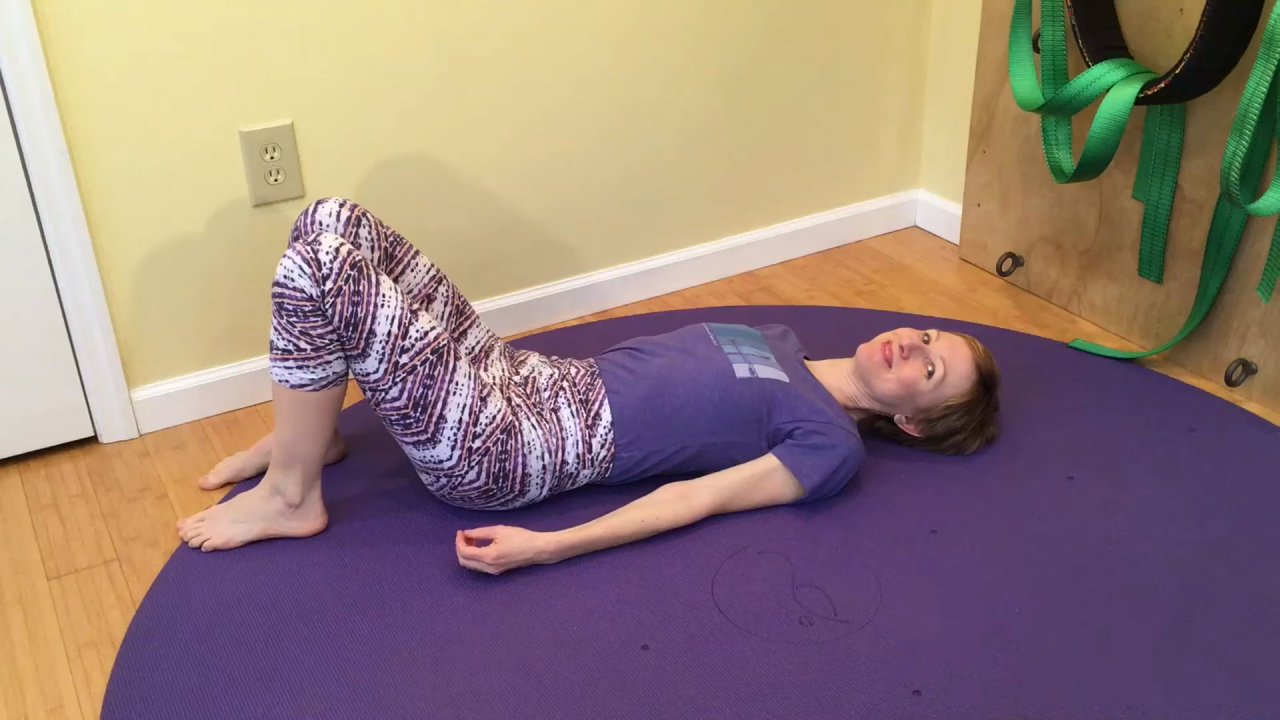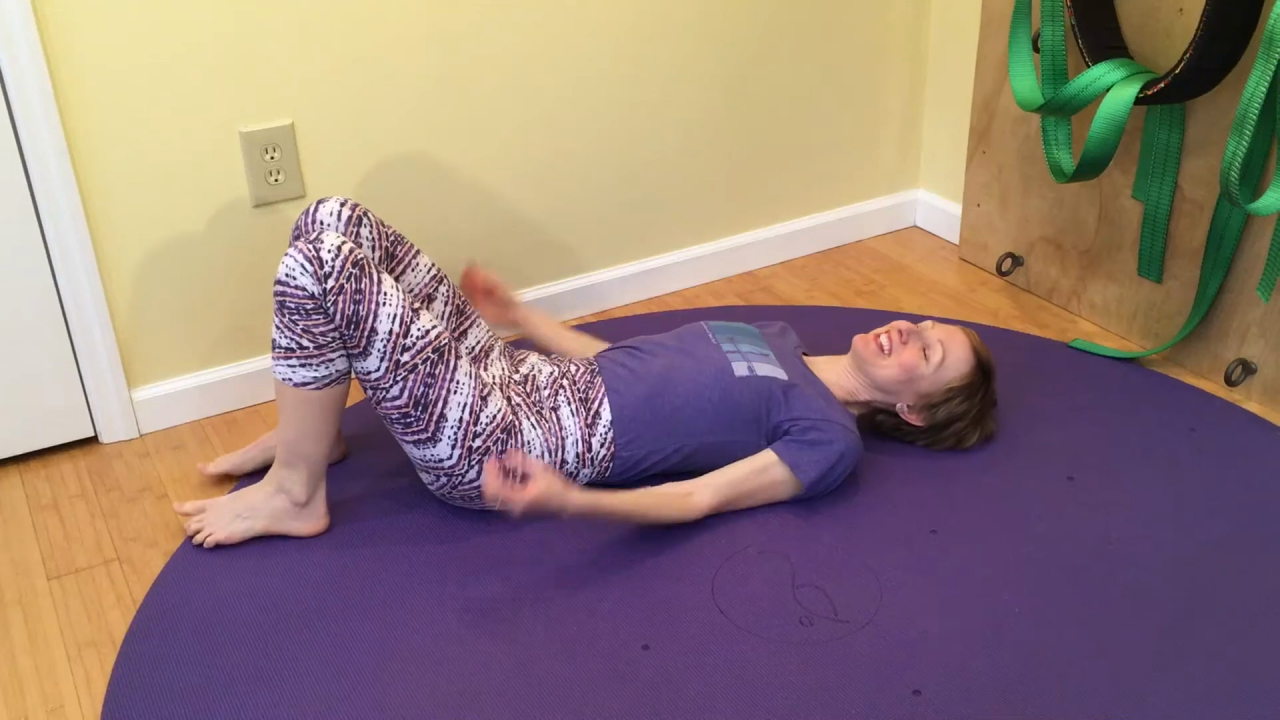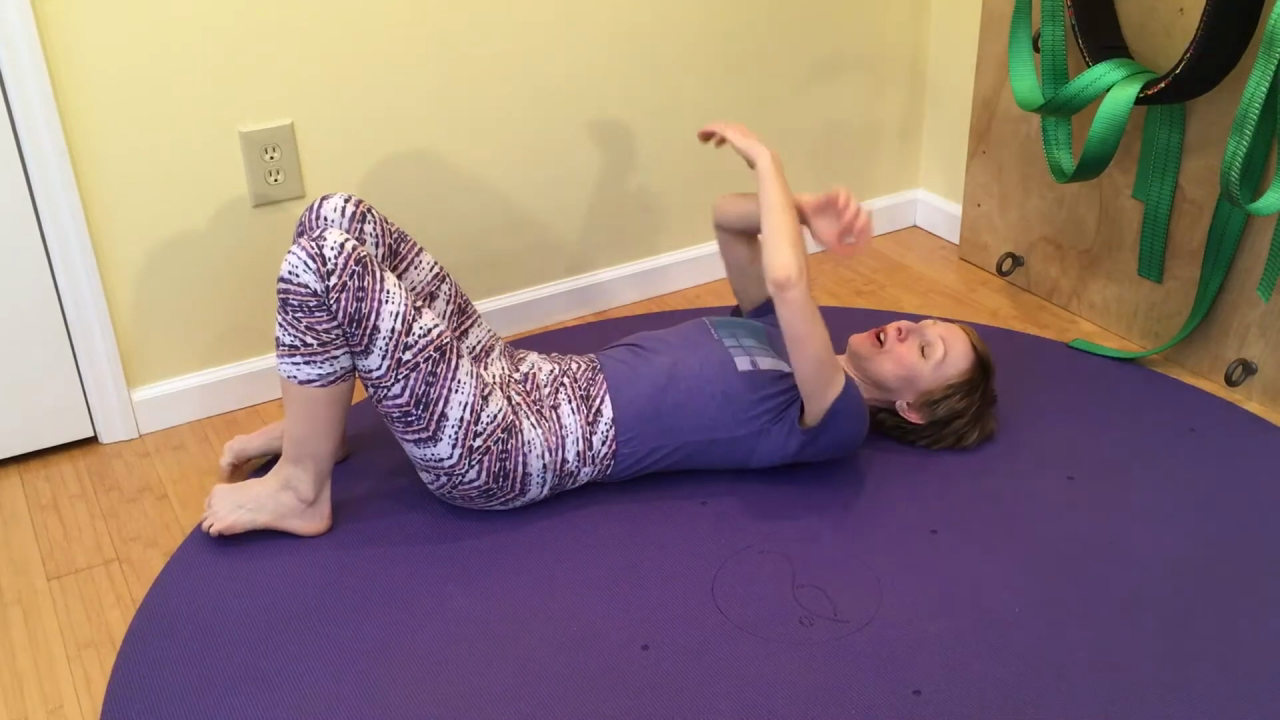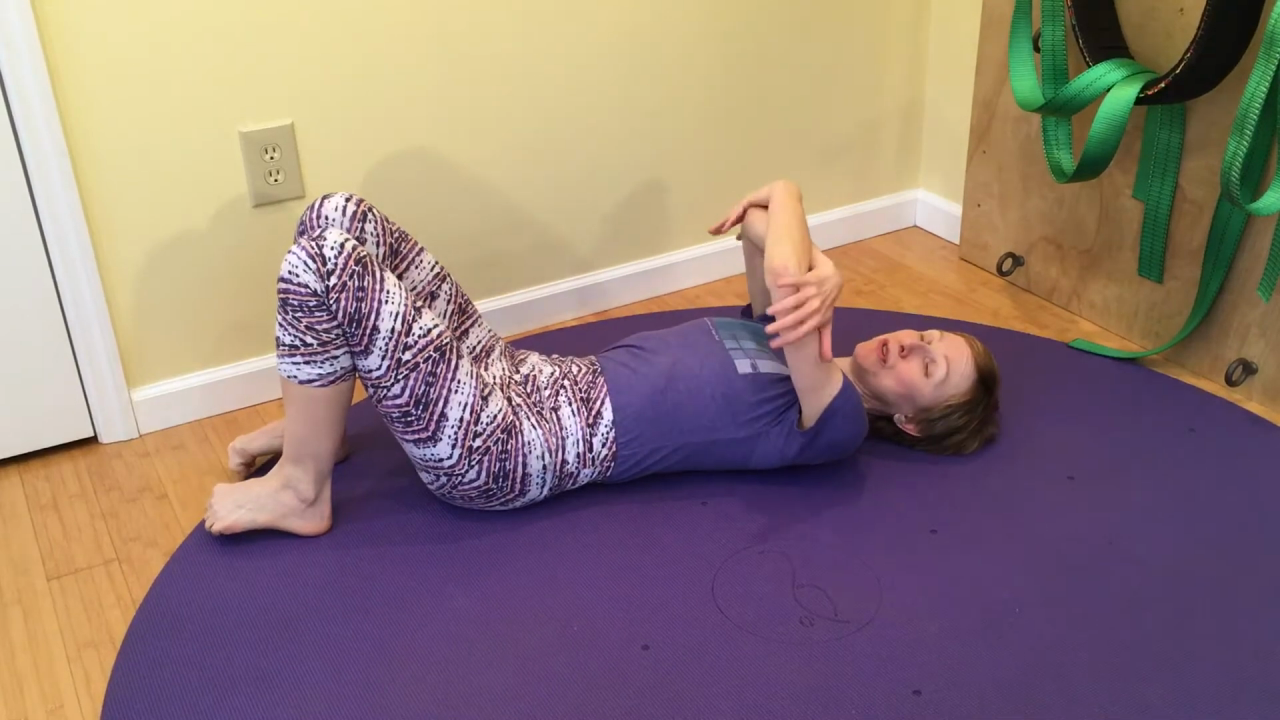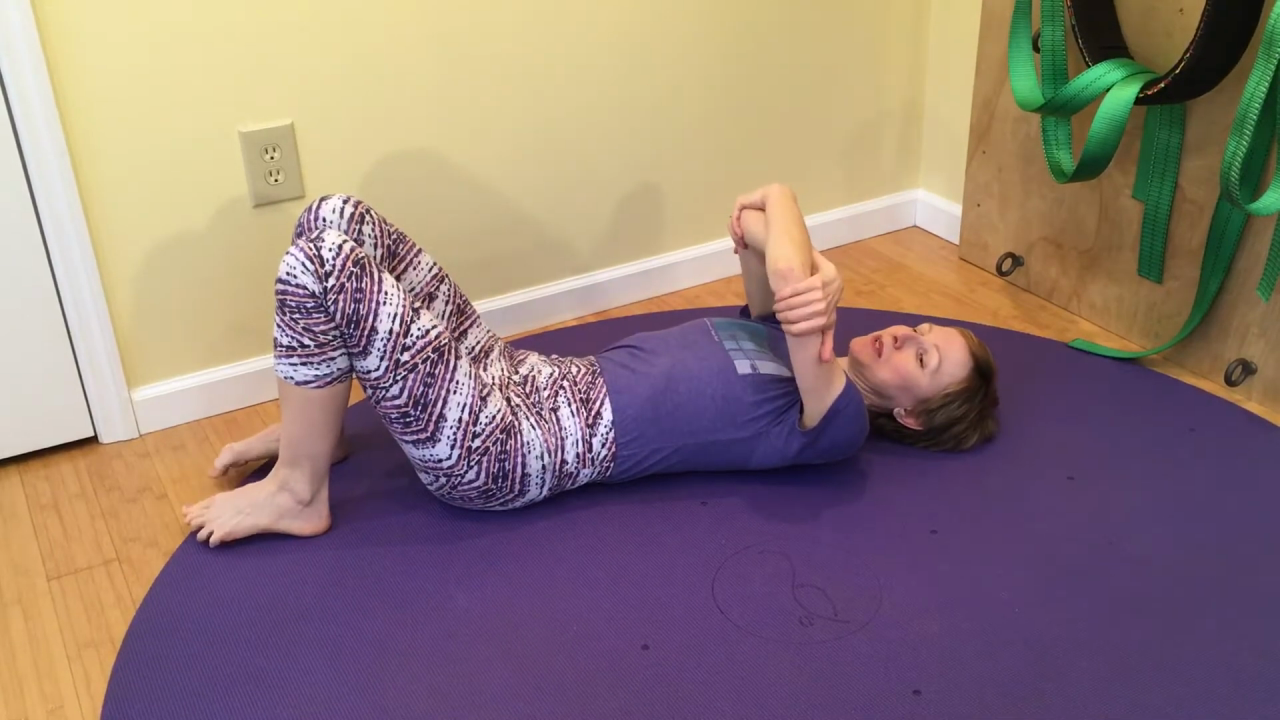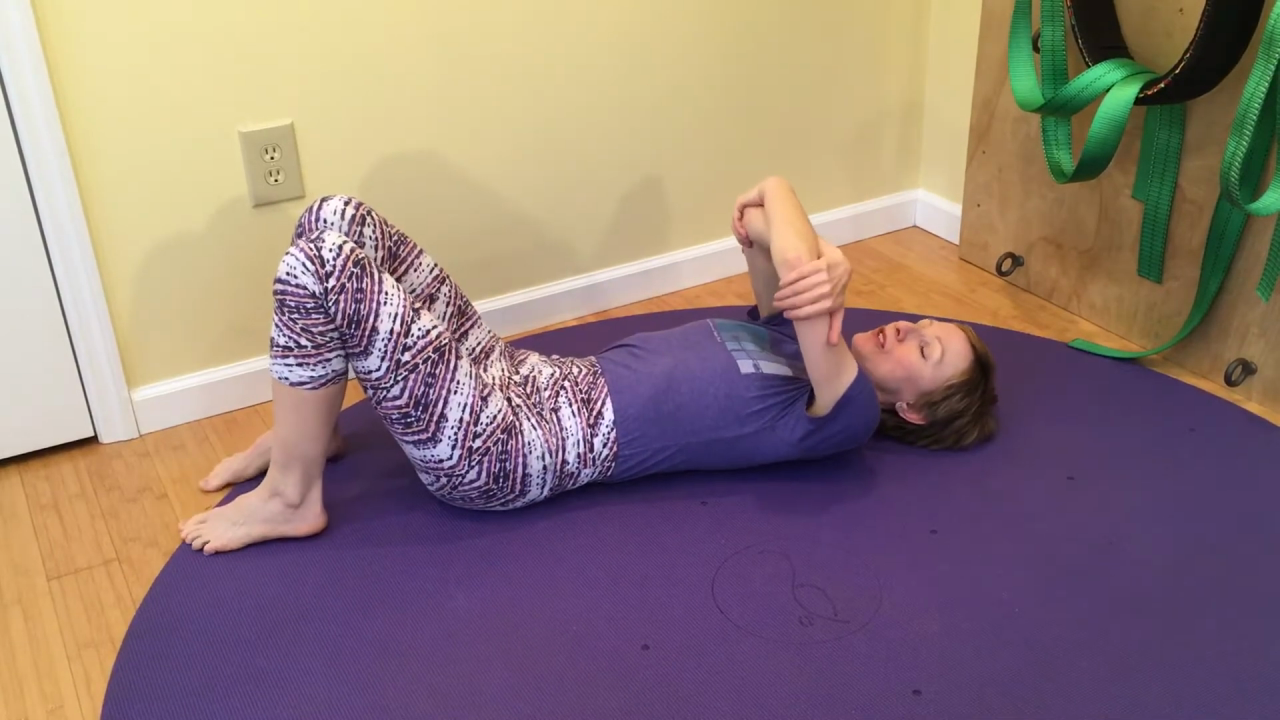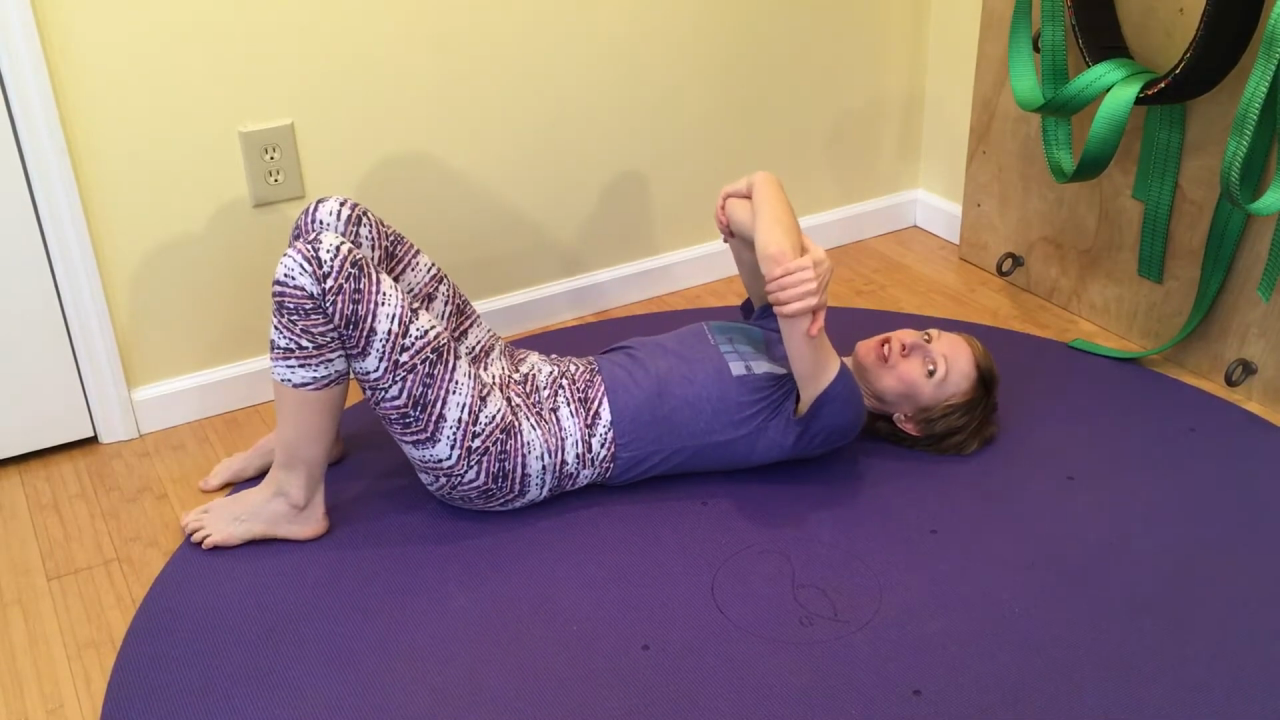
dt=0.7s
person 1, frame 1
left shoulder: (831, 446)
right shoulder: (785, 349)
left elbow: (697, 497)
left wrist: (542, 548)
left hip: (505, 452)
right hip: (534, 383)
left knee: (317, 264)
right knee: (333, 222)
left ankle: (289, 496)
right ankle: (306, 434)
person 1, frame 2
left shoulder: (829, 443)
right shoulder: (782, 340)
left elbow: (693, 499)
left wrist: (568, 498)
right wrist: (519, 318)
left hip: (496, 440)
right hip: (524, 381)
left knee: (320, 262)
right knee: (335, 220)
left ankle: (293, 497)
right ankle: (305, 432)
person 1, frame 3
left shoulder: (835, 419)
right shoulder: (789, 341)
left elbow: (786, 279)
right elbow: (729, 223)
left wrist: (768, 164)
right wrist: (808, 212)
left hip: (506, 451)
right hip: (533, 383)
left knee: (323, 259)
right knee: (338, 218)
left ankle: (300, 490)
right ankle: (309, 424)
person 1, frame 4
left shoulder: (836, 422)
right shoulder: (805, 349)
left elbow: (783, 267)
right elbow: (771, 249)
left wrist: (784, 197)
right wrist: (820, 276)
left hip: (504, 449)
right hip: (531, 381)
left knee: (324, 257)
right knee: (341, 217)
left ankle: (300, 489)
right ankle: (314, 424)
person 1, frame 5
left shoulder: (838, 423)
right shoulder: (796, 338)
left elbow: (792, 278)
right elbow: (760, 246)
left wrist: (794, 238)
right wrist: (817, 276)
left hip: (507, 451)
right hip: (530, 381)
left knee: (320, 262)
right knee: (337, 219)
left ankle: (297, 492)
right ankle: (309, 423)
person 1, frame 6
left shoulder: (847, 418)
right shoulder: (800, 342)
left elbow: (799, 260)
right elbow: (771, 247)
right wrist: (811, 258)
left hip: (506, 449)
right hip: (529, 380)
left knee: (321, 267)
right knee: (339, 219)
left ankle: (290, 497)
right ankle: (306, 431)
person 1, frame 7
left shoulder: (833, 414)
right shoulder: (795, 340)
right elbow: (751, 232)
right wrist: (803, 266)
left hip: (507, 451)
right hip: (528, 380)
left knee: (315, 267)
right knee: (333, 220)
left ankle: (293, 498)
right ankle: (308, 431)
